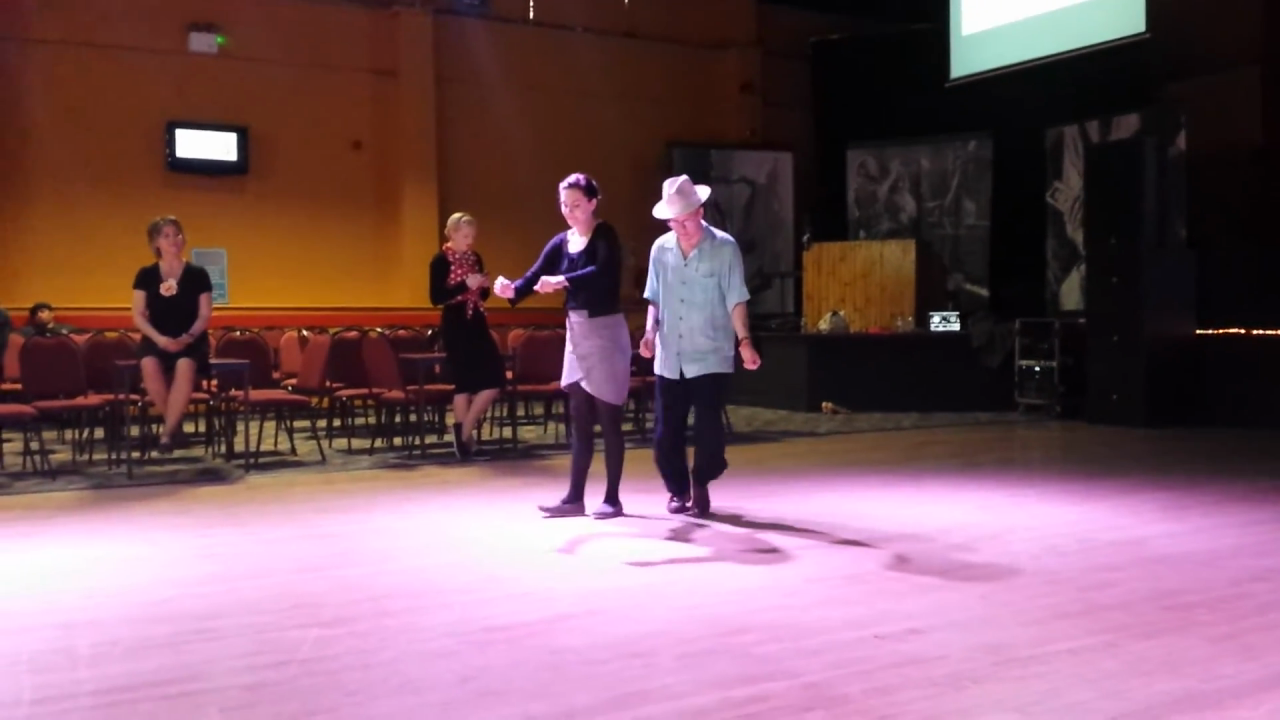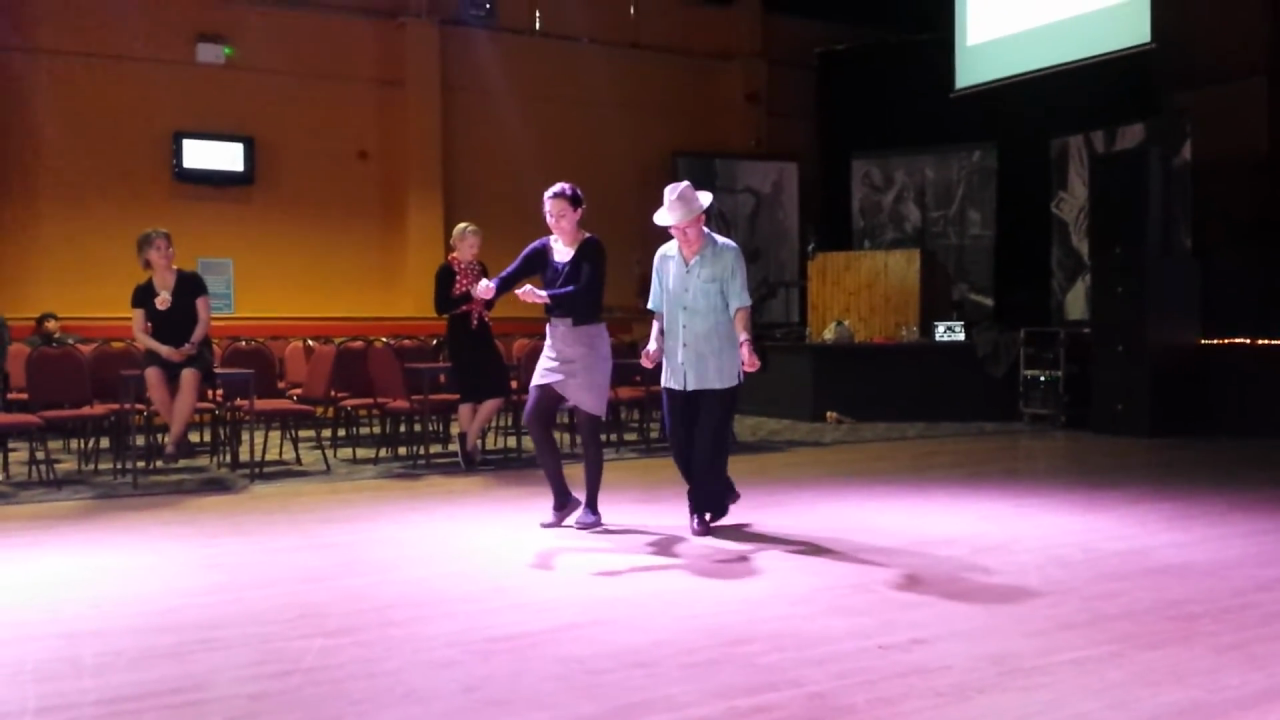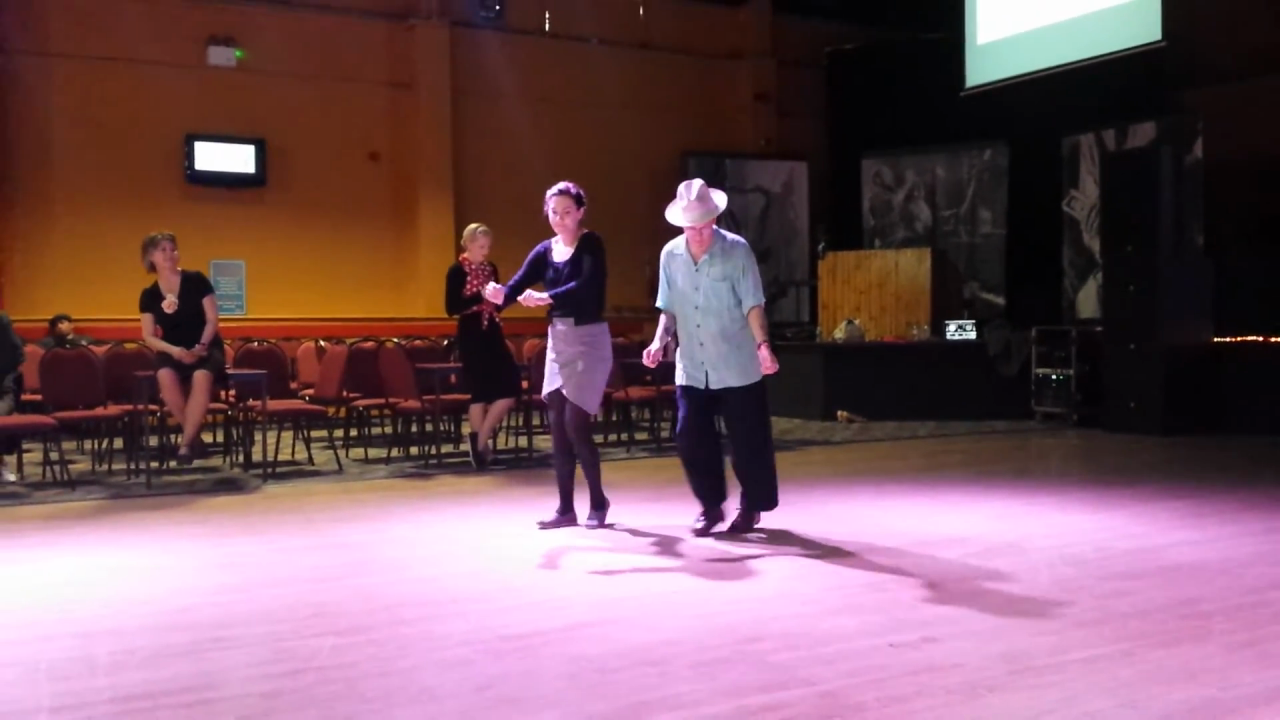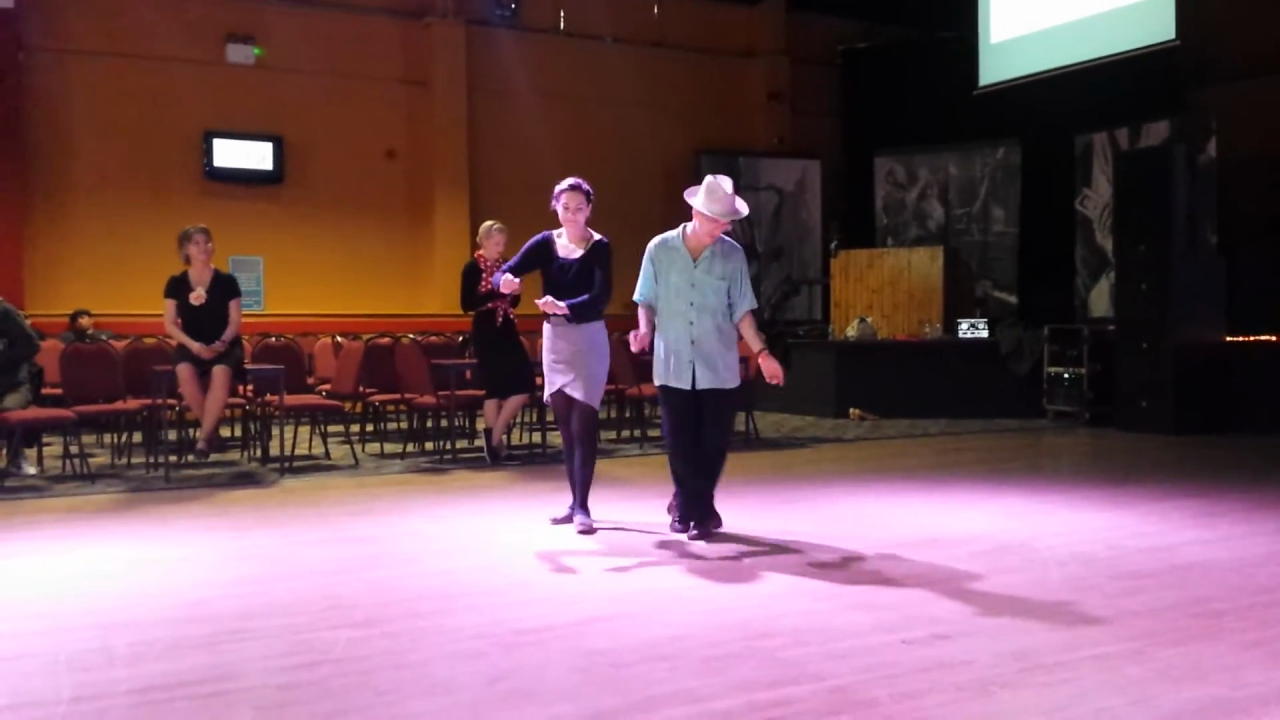
dt=0.5s
person 1, frame 1
left shoulder: (724, 247)
right shoulder: (660, 249)
left elbow: (736, 301)
left wrist: (744, 341)
right wrist: (650, 331)
left hip: (710, 356)
right hip: (669, 357)
left knee: (708, 426)
right knee: (667, 431)
left ankle: (701, 483)
right ankle: (679, 489)
person 1, frame 2
left shoulder: (727, 254)
right shoulder: (663, 257)
left elbow: (739, 306)
left wrist: (744, 343)
right wrist: (655, 342)
left hip: (717, 367)
right hip: (676, 368)
left knee: (710, 442)
right knee: (681, 441)
left ankle: (702, 508)
right ankle: (719, 495)
person 1, frame 3
left shoulder: (737, 251)
right shoulder: (670, 255)
left elbow: (753, 304)
right elbow: (669, 308)
left wrist: (762, 344)
right wrist: (659, 341)
left hip: (737, 364)
right hip: (691, 366)
left knee: (748, 437)
right knee: (690, 436)
left ankle: (752, 506)
right ankle: (712, 505)
person 1, frame 4
left shoulder: (733, 255)
right shoulder: (660, 248)
left elbow: (742, 311)
right elbow: (645, 301)
left wrist: (761, 353)
right wrist: (644, 328)
left hip: (718, 367)
right hip: (672, 366)
left knee: (712, 443)
right knee: (681, 442)
left ankle: (687, 506)
right ankle: (699, 512)
person 2, frame 1
left shoulder: (605, 234)
right shoulder: (561, 243)
left elbow: (602, 272)
right elbow: (534, 278)
left wrist: (562, 281)
right wrist: (511, 289)
left hip: (607, 331)
right hip: (576, 333)
left knee: (607, 418)
right knee: (580, 419)
left ankle: (612, 498)
right ankle: (575, 497)
person 2, frame 2
left shoulder: (591, 248)
right shoulder: (542, 249)
left elbow: (586, 291)
right elbow: (511, 276)
left wrist: (544, 296)
right wrist: (490, 287)
left hip: (588, 342)
right hip: (555, 343)
left knee: (588, 428)
right knee: (535, 419)
left ankle: (591, 506)
right ankle: (563, 498)
person 2, frame 3
left shoulder: (591, 243)
right shoulder: (544, 252)
left elbow: (587, 286)
right elbow: (517, 286)
left wrist: (546, 297)
right wrist: (499, 293)
left hip: (589, 340)
right hip: (558, 342)
left knee: (576, 425)
right knee: (558, 429)
left ankle: (598, 502)
right ankle: (566, 508)
person 2, frame 4
left shoulder: (599, 247)
right shoulder: (544, 243)
left elbow: (602, 295)
right elbow: (506, 272)
left wrist: (565, 307)
right wrist: (505, 282)
left hip: (588, 338)
right hip: (554, 337)
left knee: (583, 424)
right knee: (566, 425)
left ankle: (582, 507)
right ankle: (575, 503)
person 3, frame 1
left shoulder: (475, 258)
right shoulder: (441, 260)
right elbow: (436, 298)
left wrist: (485, 286)
right wrist: (464, 285)
left hip: (477, 322)
right hip: (455, 325)
left knee: (494, 378)
right knee: (464, 382)
left ankle: (465, 433)
right ankle: (464, 438)
person 3, frame 2
left shoulder: (480, 268)
right shoulder: (447, 270)
right elbow: (441, 308)
right wrist: (469, 295)
left hip: (482, 332)
right hip: (460, 335)
left knee: (499, 388)
right knee: (469, 391)
left ankle: (469, 441)
right ankle: (468, 447)
person 3, frame 3
left shoulder: (491, 269)
right shoulder: (457, 271)
right elbow: (452, 308)
right wrist: (480, 295)
left hip: (492, 332)
right hip: (471, 335)
left knee: (510, 388)
right knee: (480, 391)
left ankle: (481, 440)
right ankle: (480, 446)
person 3, frame 4
left shoulder: (506, 266)
right shoulder: (472, 268)
right elbow: (467, 305)
left wrist: (515, 294)
right wrist: (496, 292)
left hip: (507, 329)
right hip: (486, 331)
left knee: (524, 384)
right knee: (495, 387)
left ankle: (495, 437)
right ankle: (494, 443)
person 4, frame 1
left shoulder: (198, 274)
right shoulder: (146, 275)
left elbow: (205, 315)
right elbow: (138, 316)
left wrist: (189, 337)
right wrist: (159, 338)
left hip: (190, 340)
right hip: (156, 339)
left knee: (185, 366)
right knee: (149, 366)
left ankle: (167, 431)
right ankle: (173, 424)
person 4, frame 2
left shoulder: (191, 280)
right shoulder: (142, 291)
left elbow: (204, 320)
right elbow: (139, 333)
left wrist: (191, 345)
right wrist: (162, 349)
left hip: (194, 348)
right hip: (160, 350)
left knee: (189, 376)
right knee: (153, 376)
left ankle: (173, 441)
right ankle: (179, 433)
person 4, frame 3
left shoulder: (196, 280)
right shoulder: (149, 295)
left elbow: (212, 319)
right elbow: (149, 336)
left wrist: (201, 346)
right wrist: (173, 350)
left hip: (206, 348)
right hip: (172, 352)
left knee: (201, 378)
right knee: (166, 377)
left ankle: (186, 442)
right ankle: (193, 434)
person 4, frame 4
left shoulder: (227, 281)
right shoulder: (175, 283)
left elbow: (235, 321)
right elbow: (170, 324)
left wrist: (222, 343)
right wrist: (193, 345)
left hip: (224, 346)
right hip: (191, 346)
left knee: (220, 373)
right knee: (185, 372)
left ankle: (204, 437)
right ankle: (210, 429)
